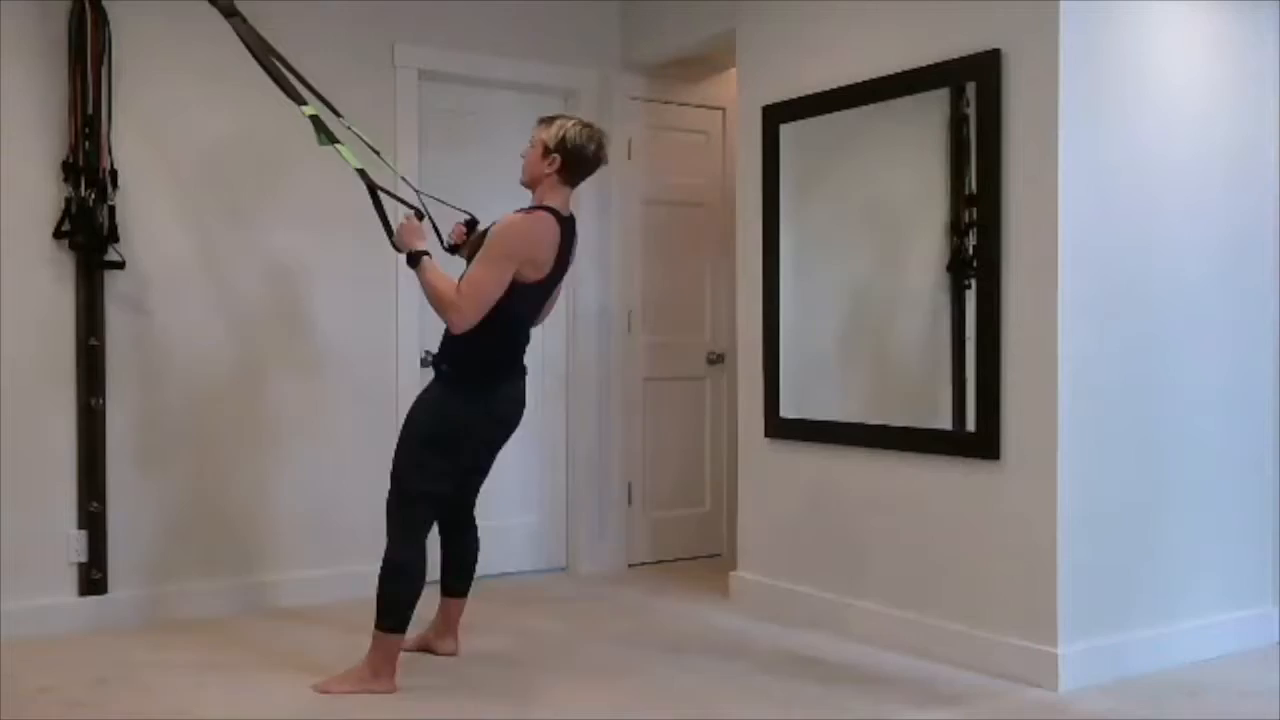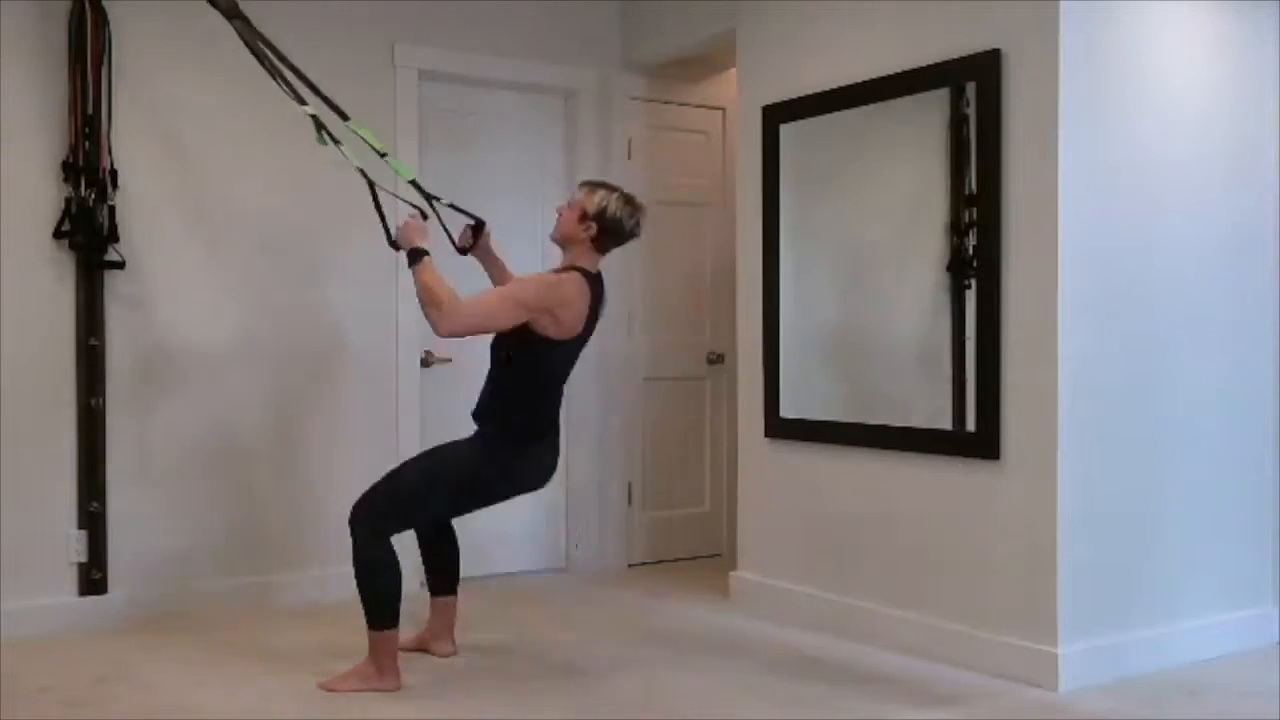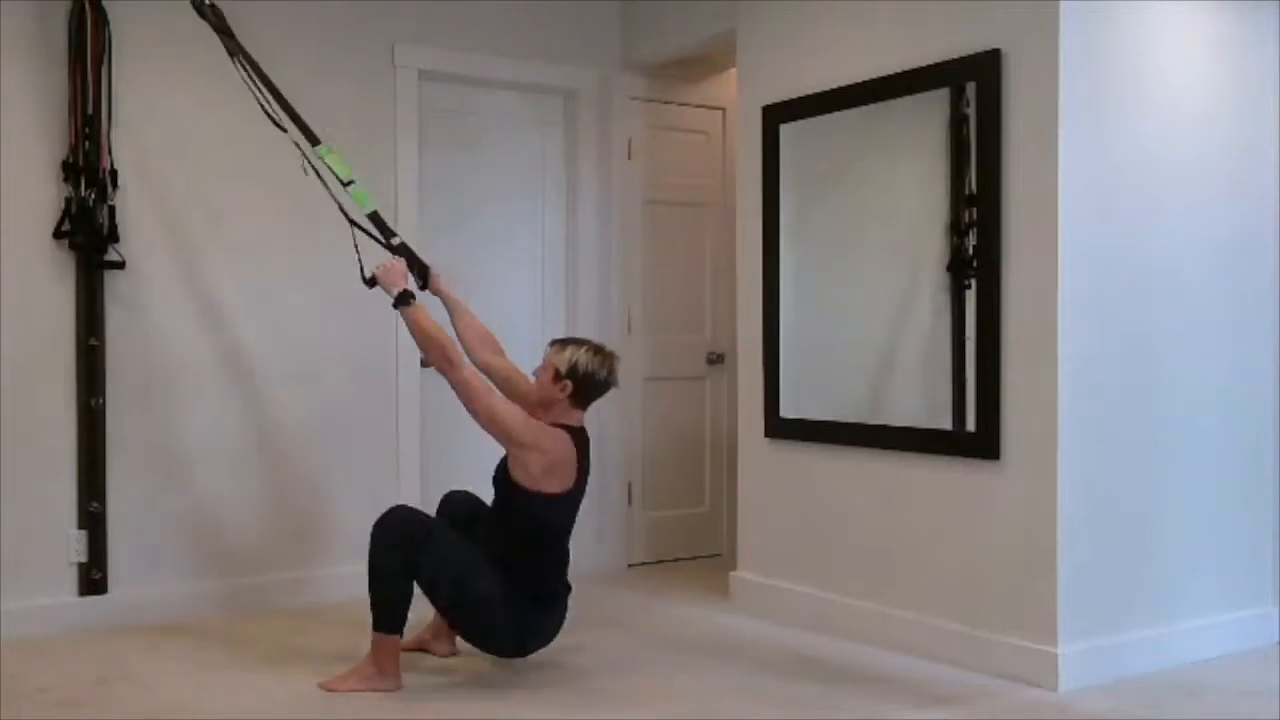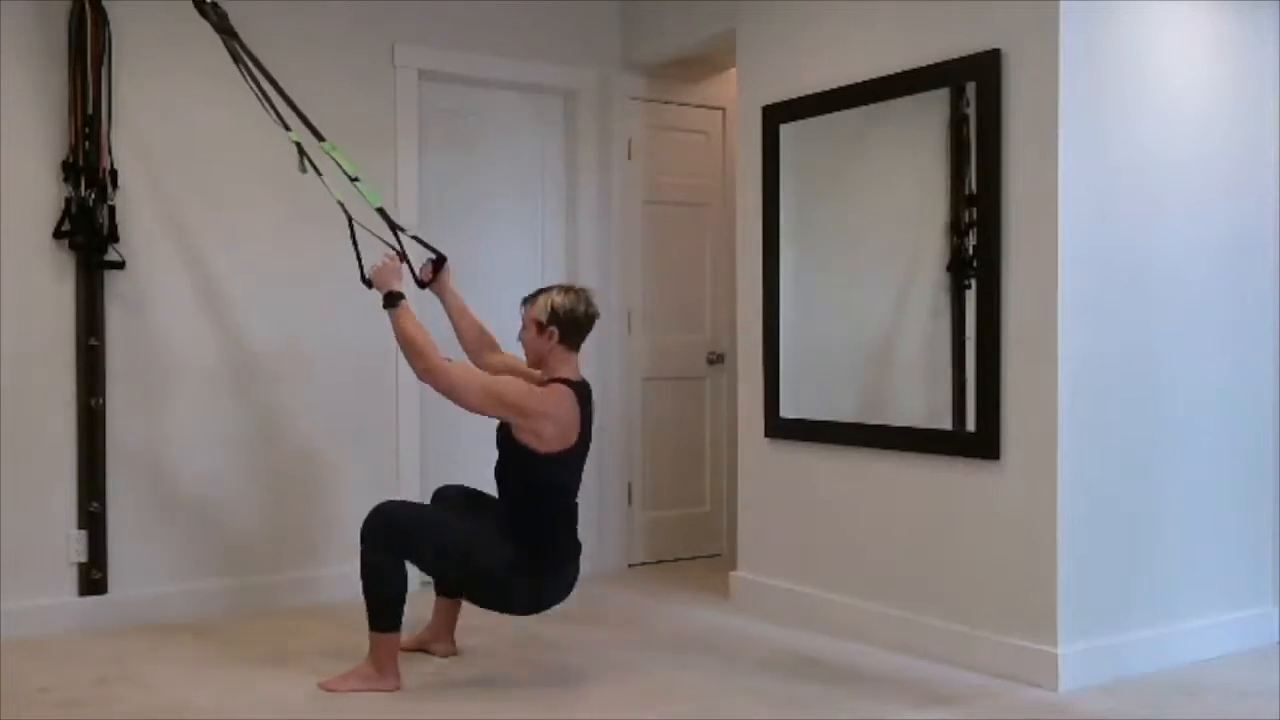
dt=0.5s
person 1, frame 1
left shoulder: (522, 228)
right shoulder: (562, 230)
left elbow: (459, 315)
left wrist: (417, 252)
right wrist: (476, 252)
left hip: (461, 396)
right hip: (501, 395)
left knee: (407, 522)
right knee: (455, 510)
left ankle: (380, 668)
right ankle: (444, 632)
person 1, frame 2
left shoulder: (556, 290)
right shoulder: (582, 286)
left elbow: (446, 319)
left wrist: (417, 250)
right wrist: (483, 251)
left hip: (509, 448)
right hip: (524, 451)
left knee: (370, 518)
right knee: (425, 504)
left ankle: (381, 667)
right ankle: (439, 632)
person 1, frame 3
left shoulder: (542, 441)
right shoulder: (564, 429)
left elbow: (454, 366)
right elbow: (491, 359)
left wrist: (403, 294)
right wrist: (443, 292)
right hip: (532, 598)
left knee: (395, 527)
right knee: (456, 509)
left ankle: (382, 667)
right ankle: (440, 634)
person 1, frame 4
left shoulder: (542, 404)
right shoulder: (564, 392)
left elbow: (434, 371)
right elbow: (487, 354)
left wrist: (394, 294)
right wrist: (443, 288)
left hip: (526, 570)
right hip: (549, 563)
left knee: (387, 525)
right knee: (451, 500)
left ankle: (381, 667)
right ankle: (439, 635)
